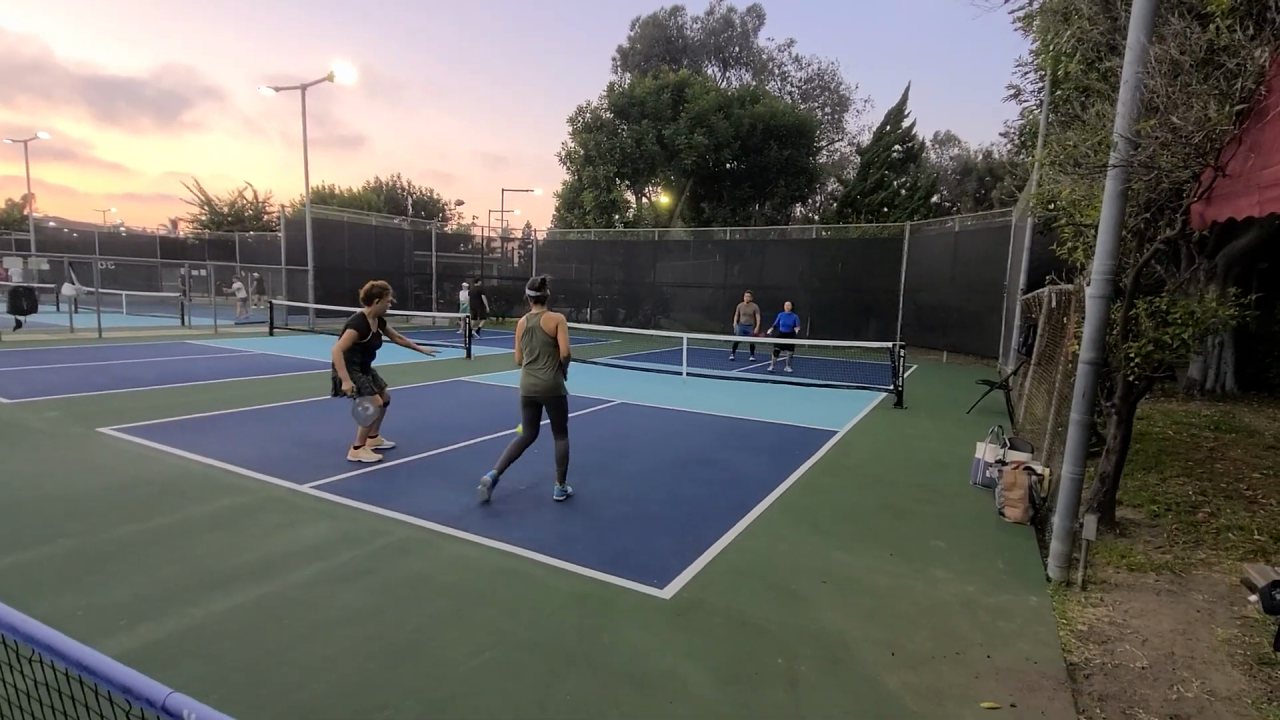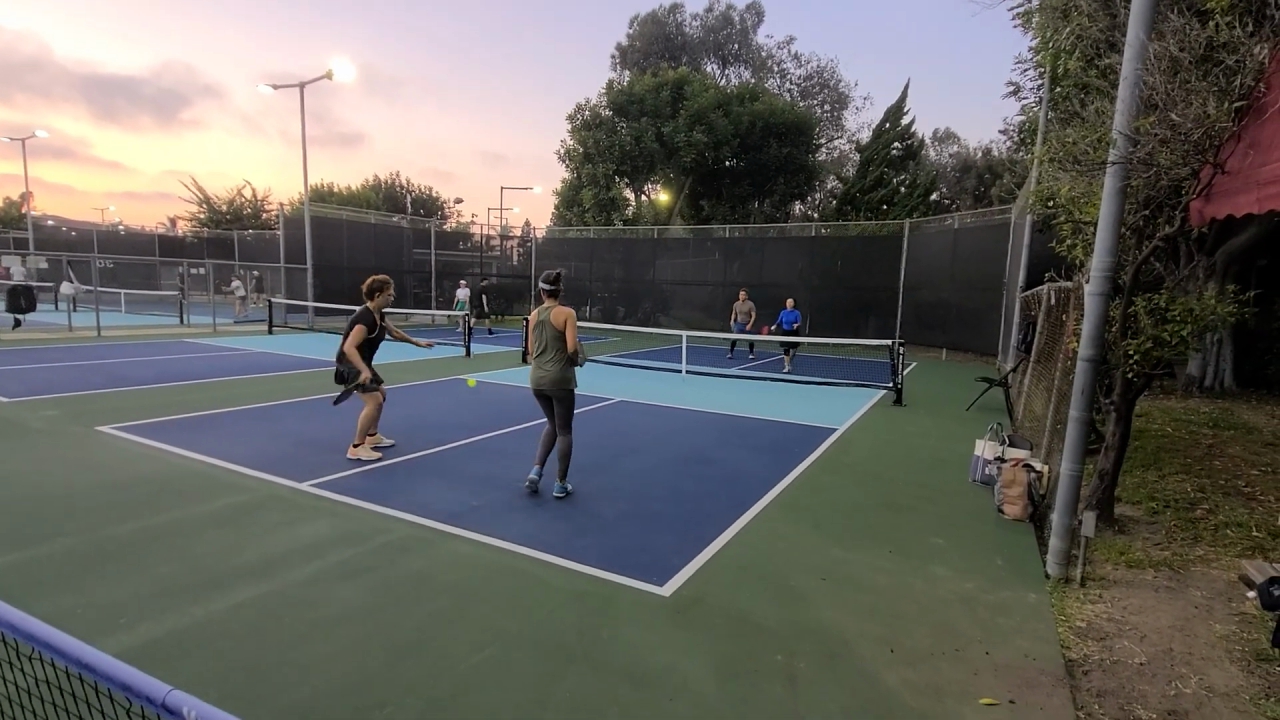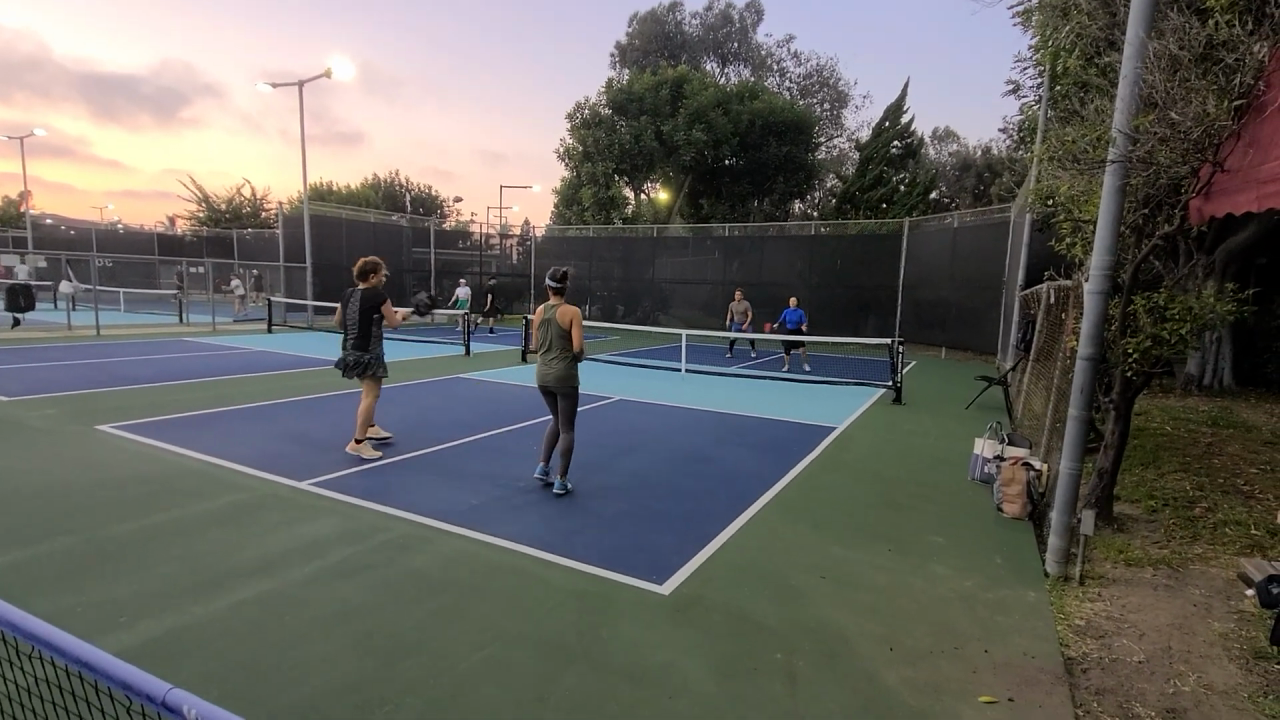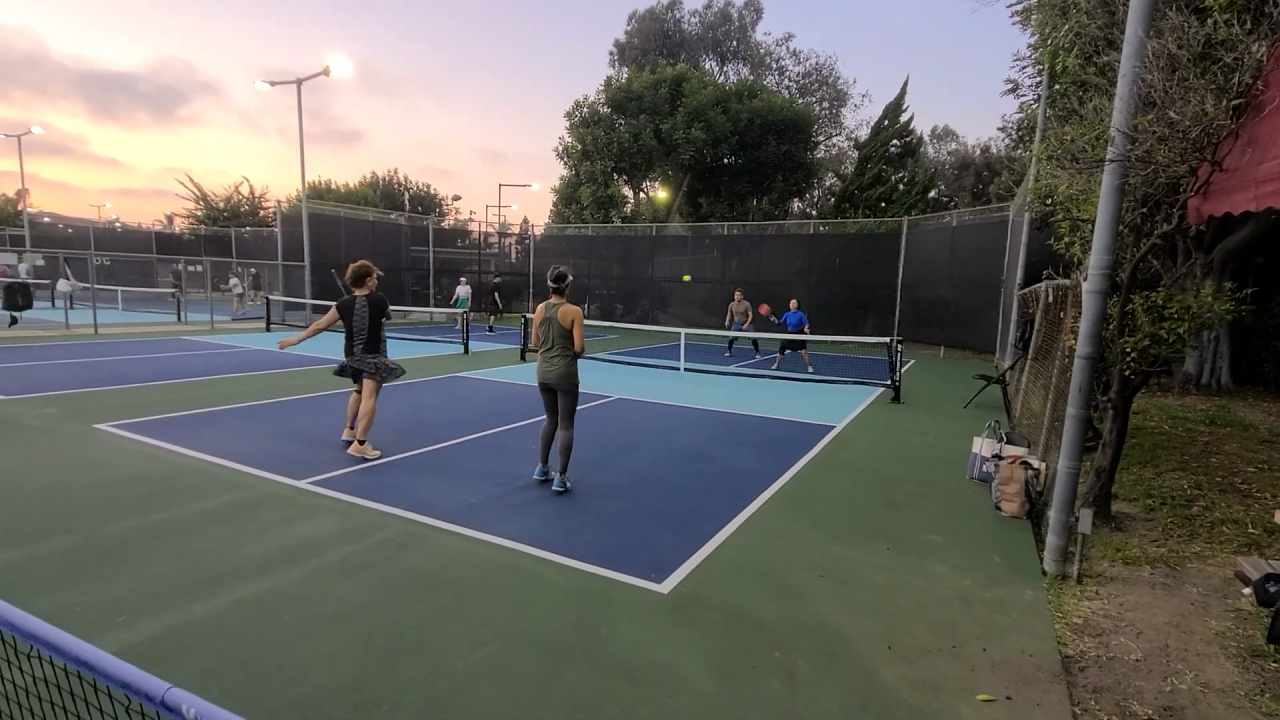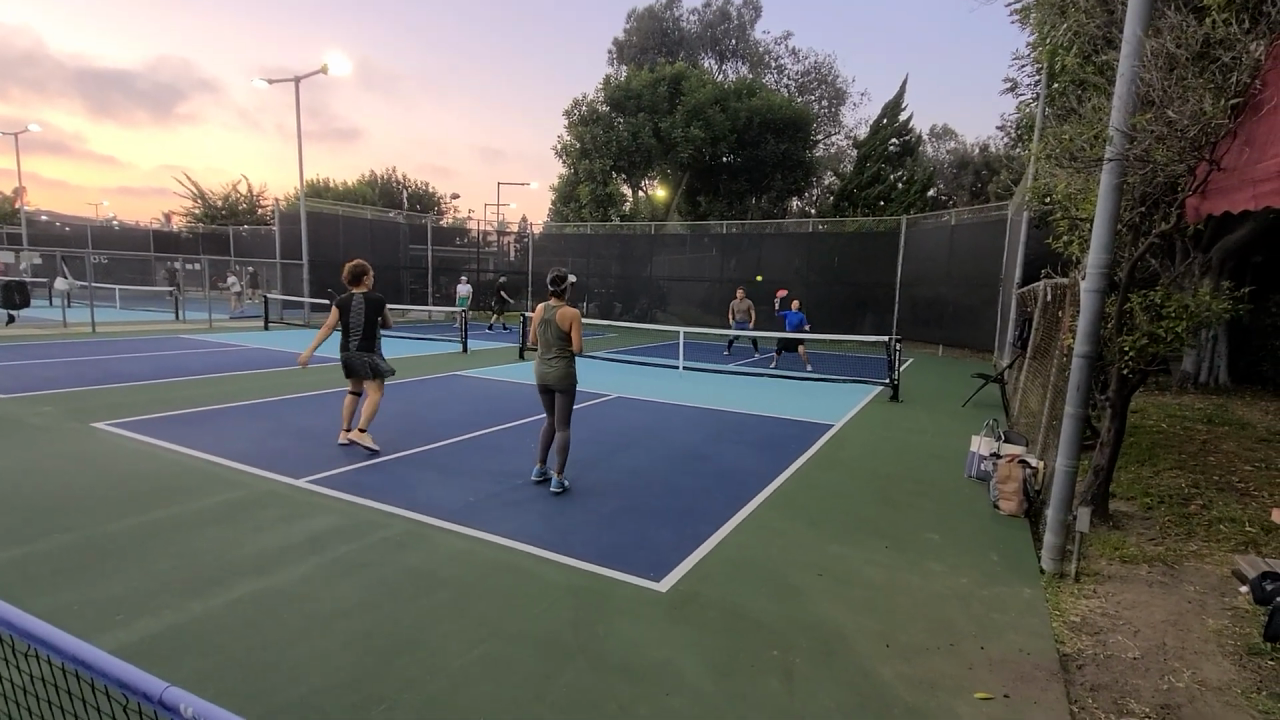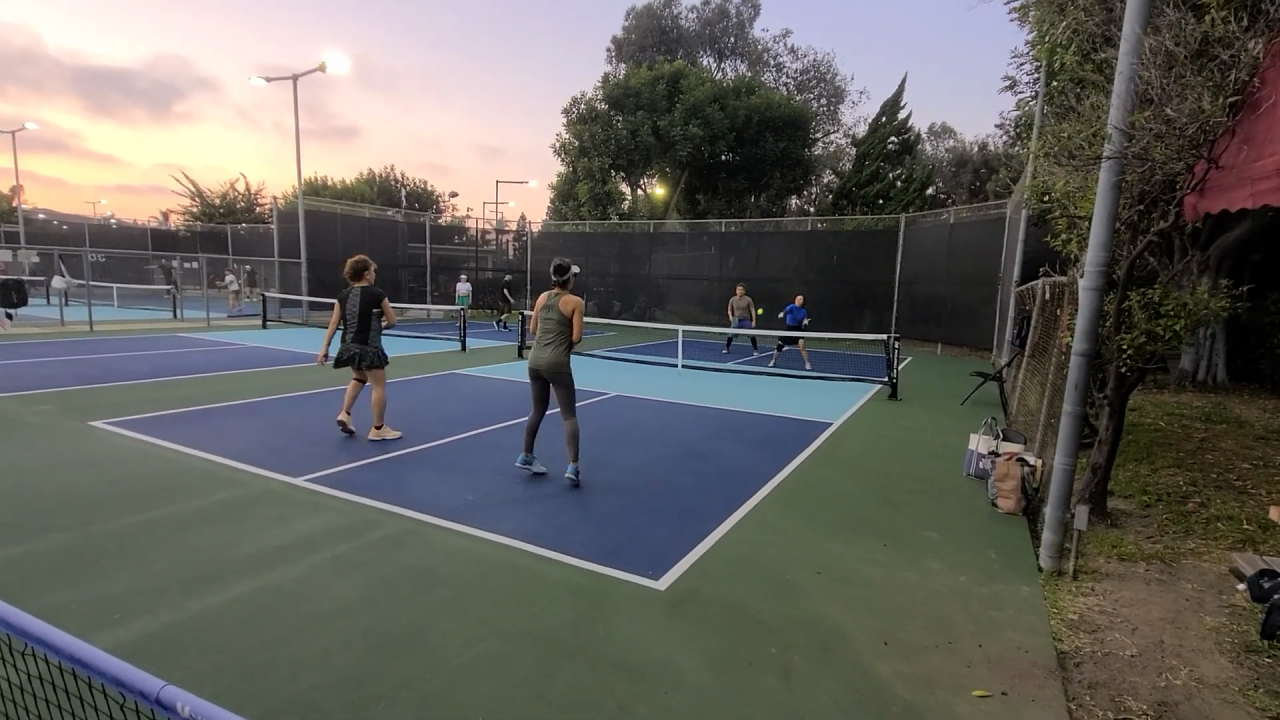
dt=0.2s
person 1, frame 1
left shoulder: (522, 322)
right shoulder: (557, 319)
left elbow: (519, 360)
right elbow: (565, 353)
right wrist: (562, 370)
left hip: (528, 386)
right hip: (552, 386)
left knee: (527, 436)
right knee: (560, 436)
left ankle: (493, 475)
right ankle: (560, 487)
person 1, frame 2
left shoulder: (534, 315)
right shoulder: (567, 313)
left elbow: (531, 352)
right elbow: (572, 347)
right wrist: (574, 361)
left hip: (537, 379)
right hip: (559, 379)
left knee: (552, 425)
right knee: (564, 432)
left ankle: (536, 470)
right ankle: (561, 484)
person 1, frame 3
left shoulder: (539, 311)
right shoulder: (573, 312)
left elbow: (535, 346)
right elbow: (578, 348)
right wrist: (579, 356)
left hip: (543, 375)
right hip: (564, 376)
left knee: (556, 421)
right knee: (567, 429)
left ankle: (543, 467)
right ankle: (561, 481)
person 1, frame 4
left shoulder: (540, 309)
right shoulder: (574, 311)
left elbow: (535, 342)
right elbow: (579, 347)
right wrist: (571, 352)
left hip: (543, 372)
right hip: (565, 374)
left knee: (551, 420)
right knee: (565, 426)
left ankle: (542, 468)
right ankle: (560, 478)
person 1, frame 5
left shoulder: (540, 309)
right shoulder: (572, 314)
left elbow: (532, 341)
right elbow: (577, 349)
left hip: (542, 373)
right hip: (563, 375)
left knee: (551, 421)
right knee: (563, 427)
left ankle: (540, 468)
right ankle: (558, 479)
person 1, frame 6
left shoulder: (543, 297)
right shoulder: (575, 302)
right elbow: (577, 338)
left hip: (536, 360)
right hip: (557, 363)
left knee: (538, 410)
right knee: (569, 416)
left ankle: (526, 457)
right ankle: (573, 466)
person 2, frame 1
left shoulder: (378, 321)
right shoulder: (358, 324)
left elbow: (397, 337)
right elbow: (336, 351)
left wrist: (420, 349)
right wrist: (345, 379)
left hip: (363, 368)
right hip: (350, 371)
left knee: (385, 398)
right knee: (374, 404)
left ankle: (372, 438)
right ankle: (357, 449)
person 2, frame 2
left shoulder: (378, 314)
right shoulder: (365, 318)
left elbow: (393, 332)
right elbow: (349, 347)
left wrist: (417, 342)
right wrist: (364, 370)
left hip: (362, 364)
right hip: (352, 365)
left knee: (380, 395)
right knee: (374, 401)
left ankle: (372, 436)
right ankle: (357, 447)
person 2, frame 3
left shoulder: (349, 294)
right shoulder: (378, 295)
left elbow: (337, 322)
right elbow: (393, 323)
right wrist: (402, 314)
left hip: (351, 349)
right hip: (367, 352)
left knee: (370, 391)
right knee: (371, 394)
left ankle: (370, 428)
right ankle: (357, 443)
person 2, frame 4
left shoulder: (343, 303)
right shoulder: (379, 299)
left elbow: (320, 326)
right elbow: (387, 317)
left wrist: (296, 339)
left hip: (353, 356)
right hip: (374, 356)
left knee: (359, 391)
right knee: (370, 397)
left ankle: (349, 431)
right ankle: (360, 444)
person 2, frame 5
left shoulder: (341, 301)
right shoulder: (378, 300)
left elbow: (328, 328)
right elbow: (388, 325)
left wrist: (309, 352)
left hip: (348, 353)
right hip: (369, 353)
left knee: (354, 391)
right knee: (375, 393)
left ankle: (346, 432)
right ankle: (361, 432)
person 2, frame 6
left shoulder: (343, 295)
right shoulder: (377, 294)
left elbow: (333, 323)
right elbow: (392, 321)
left wrist: (325, 348)
right wrist: (380, 326)
left hip: (348, 345)
right hip: (368, 346)
left knee: (359, 378)
right knee: (379, 386)
left ankle: (345, 415)
right ankle: (378, 429)
